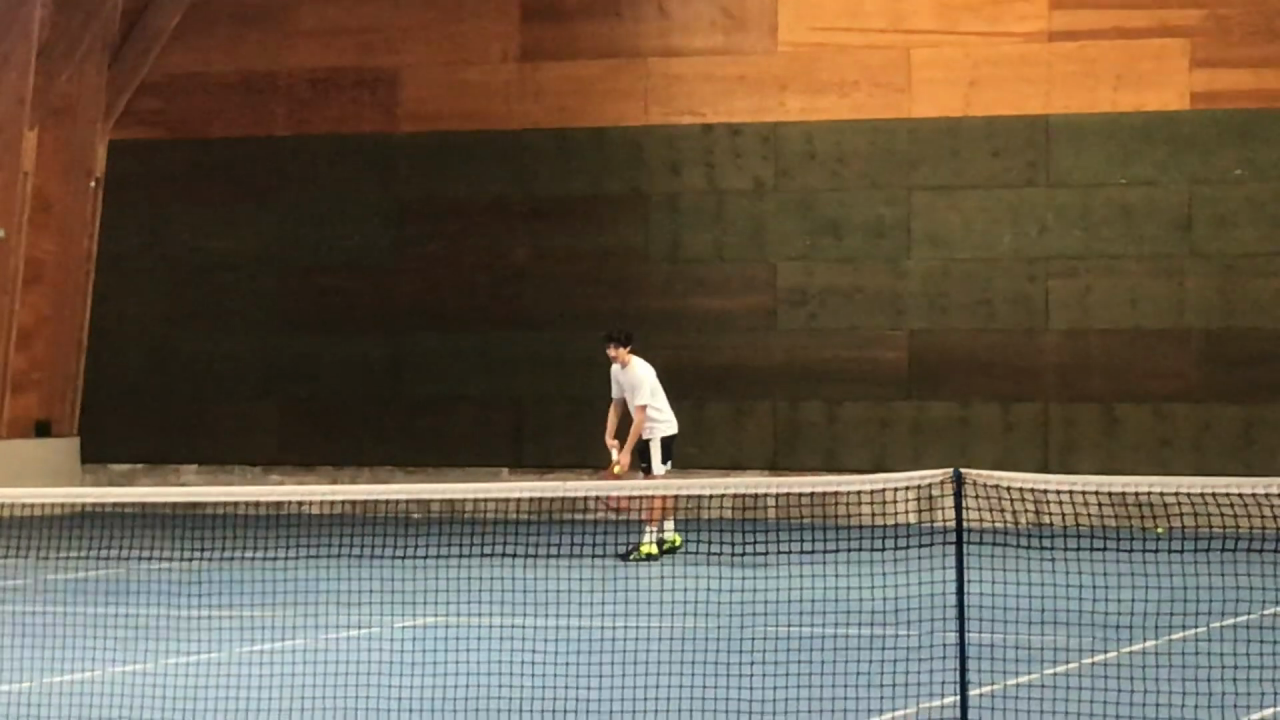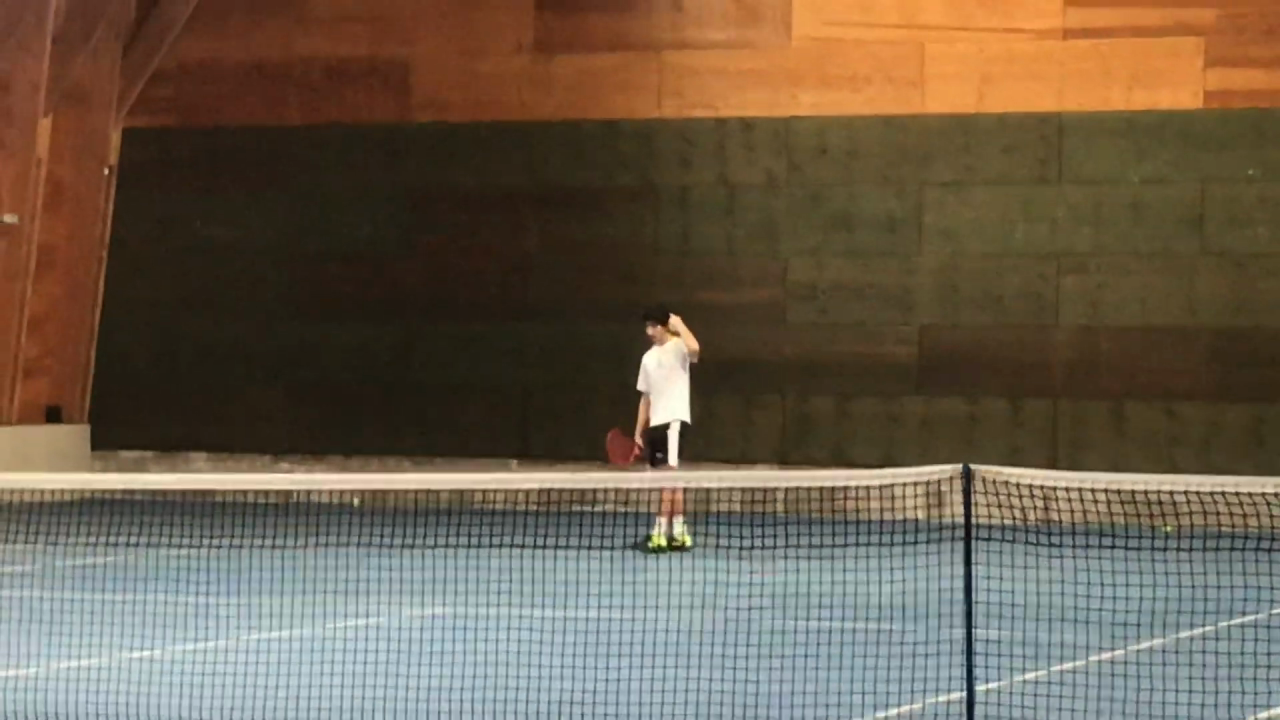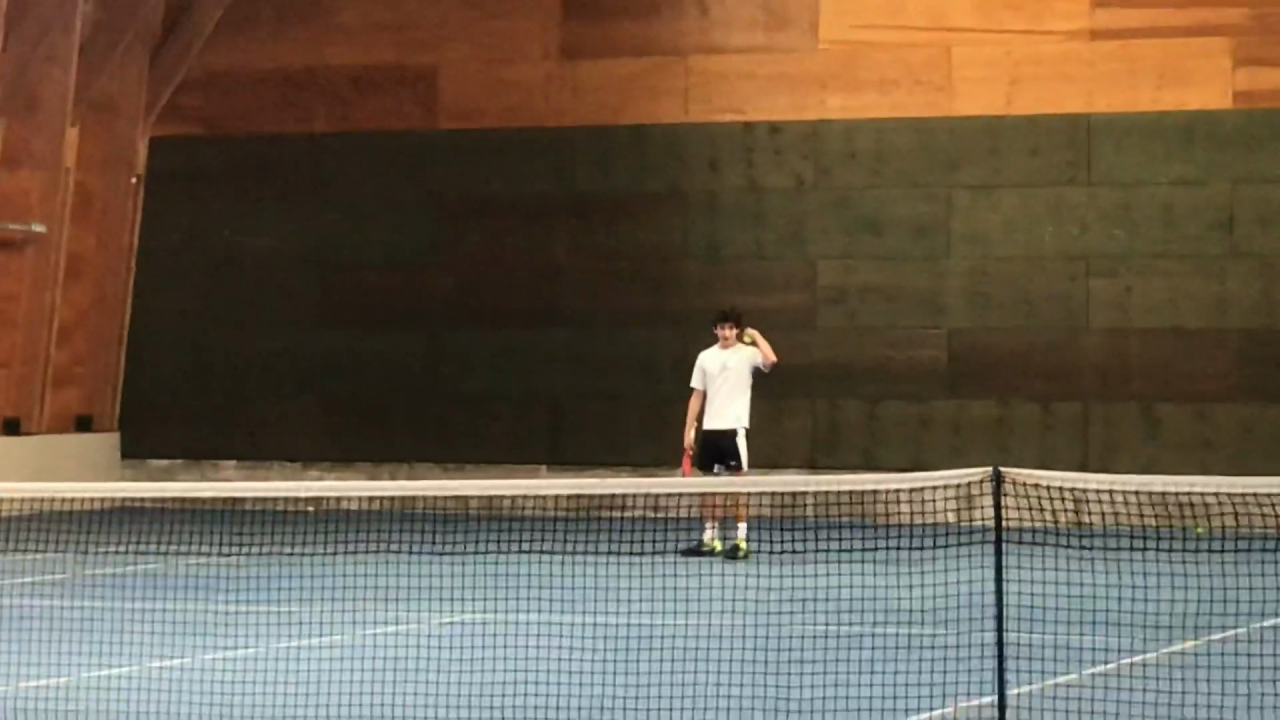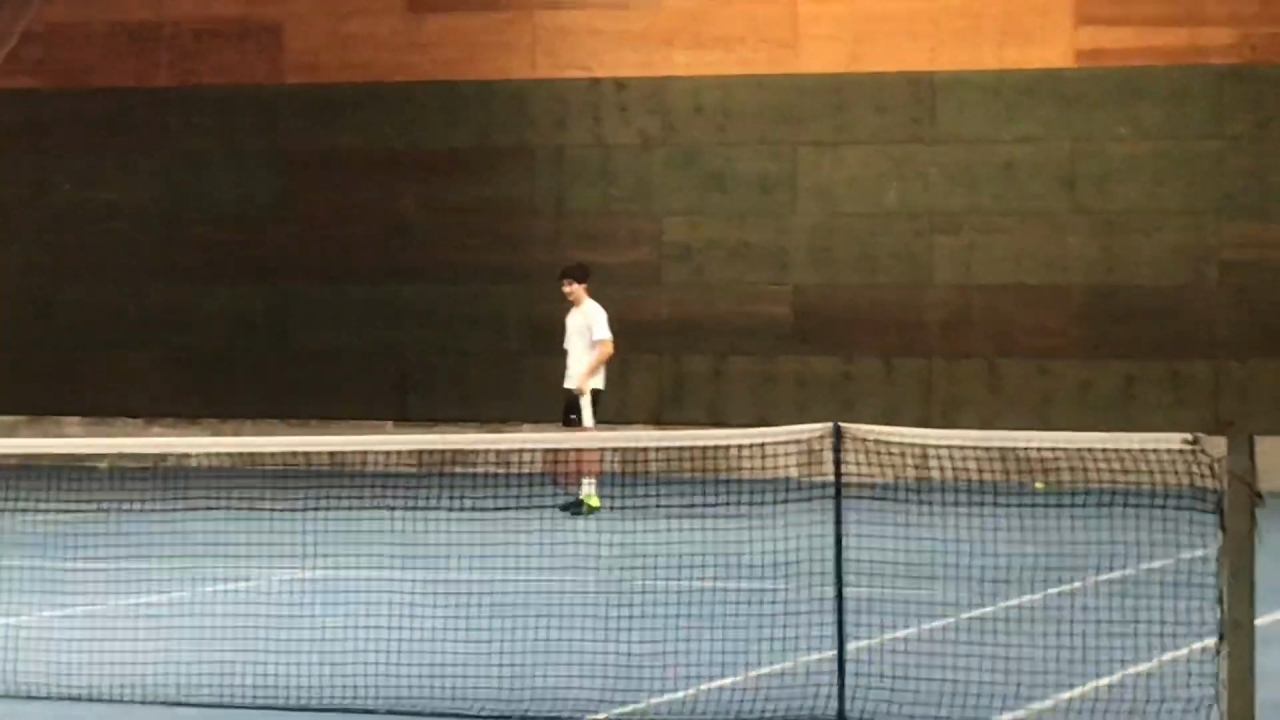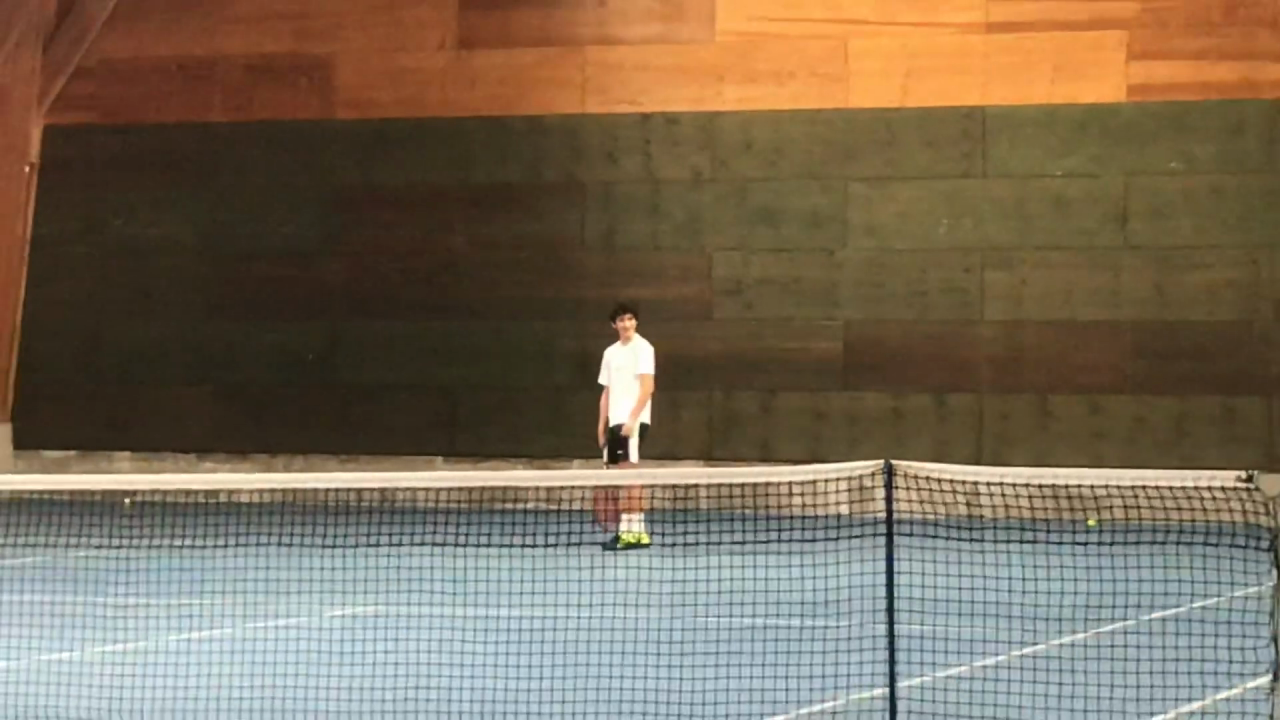
dt=1s
person 1, frame 1
left shoulder: (640, 372)
right shoulder: (616, 369)
left elbow: (640, 416)
right elbow: (616, 404)
left wrist: (627, 452)
right wrist: (609, 436)
left hip: (660, 429)
right hip: (651, 431)
left ankle: (649, 544)
right ankle: (669, 537)
person 1, frame 2
left shoulder: (678, 347)
right shoulder: (648, 357)
left elbow: (694, 349)
left wrist: (678, 324)
right wrist: (639, 432)
left hip: (674, 420)
right hip: (656, 423)
left ankle: (658, 536)
right ankle: (679, 535)
person 1, frame 3
left shoulder: (747, 353)
right shoulder: (705, 357)
left elbow: (771, 360)
right elbow: (697, 395)
left wrist: (756, 336)
right wrist: (688, 429)
left hip: (735, 427)
right hip: (709, 428)
left ankle: (741, 540)
right ankle: (710, 540)
person 1, frame 4
left shoulder: (594, 311)
right shoulder: (571, 315)
left elbow: (607, 349)
left wrist: (585, 378)
right wrist: (571, 382)
left hip: (587, 385)
right hip: (572, 385)
left ankle: (589, 496)
right ankle: (586, 495)
person 1, frame 5
left shoulder: (643, 347)
right shoulder: (610, 352)
left elbow: (648, 386)
left wrist: (632, 418)
right wrist: (601, 427)
left hip: (634, 421)
right hip: (616, 422)
left ankle: (628, 531)
right ankle: (637, 531)
